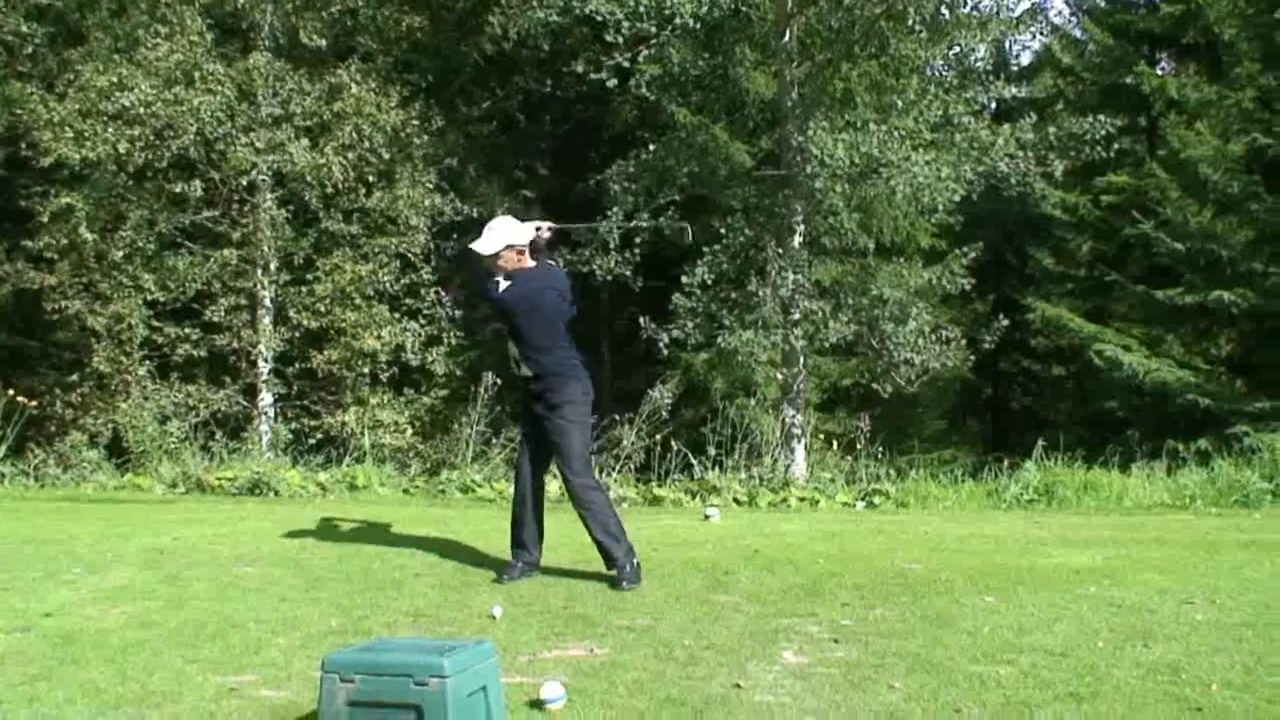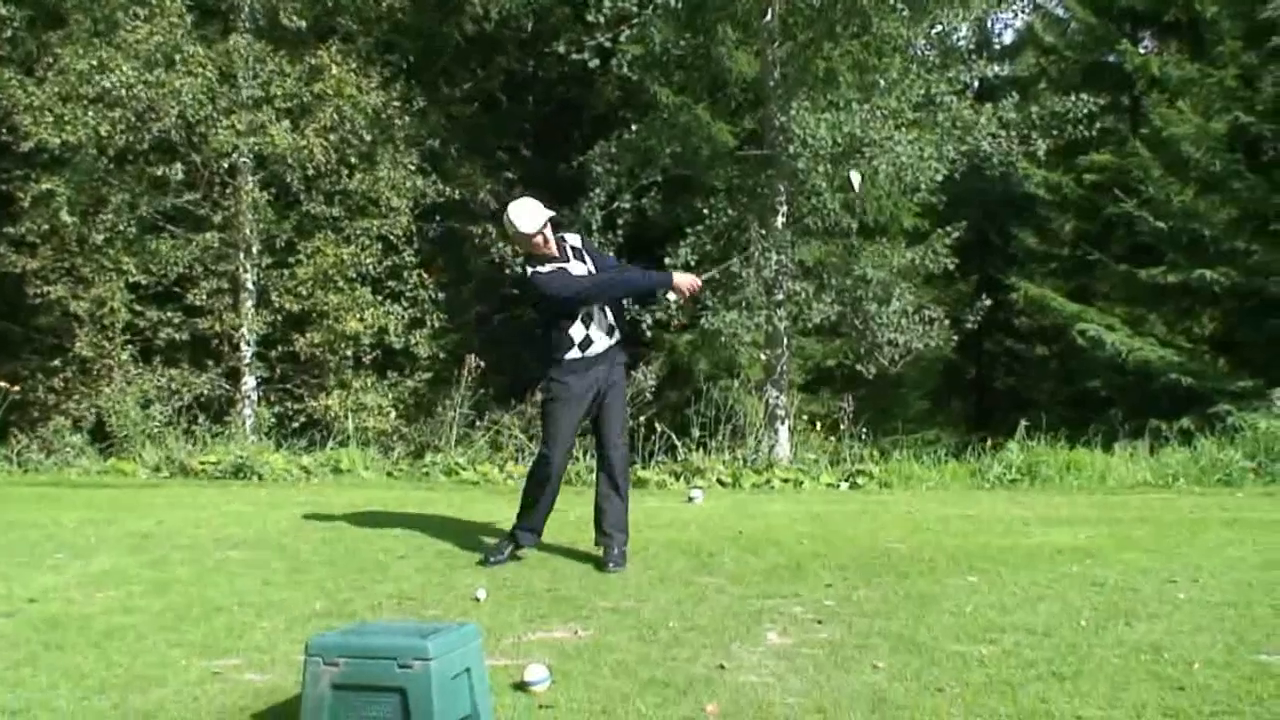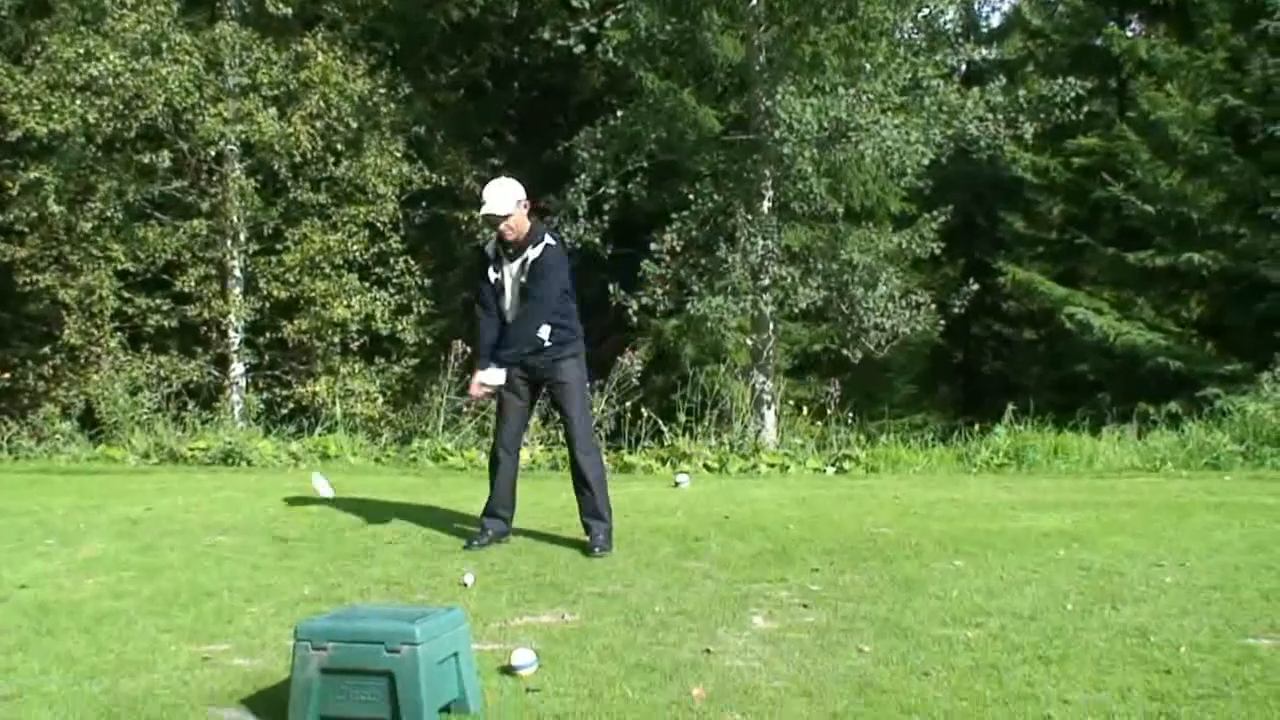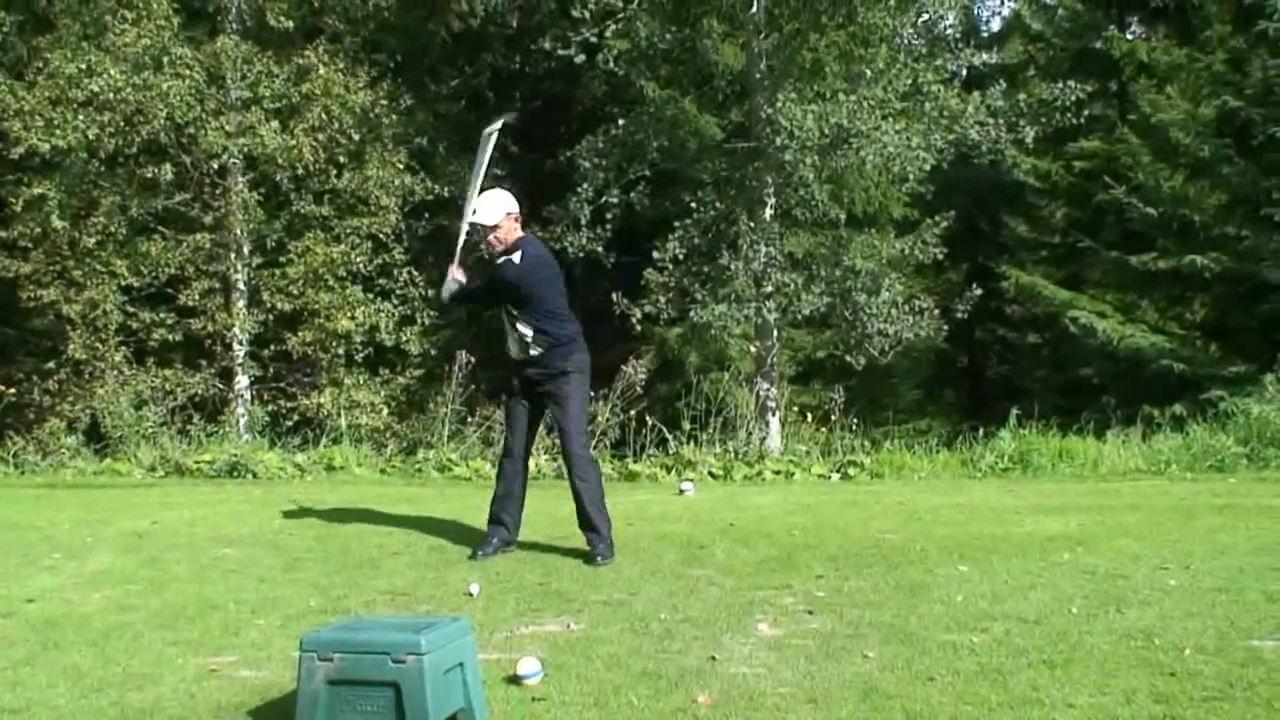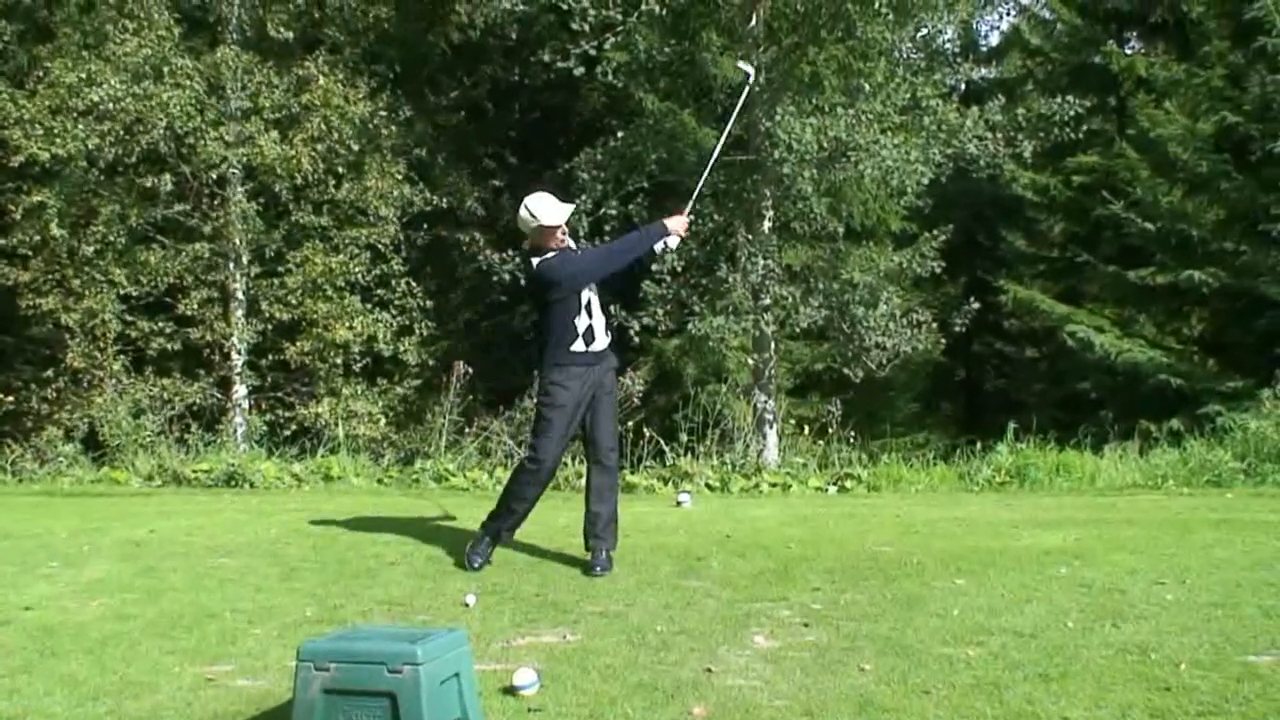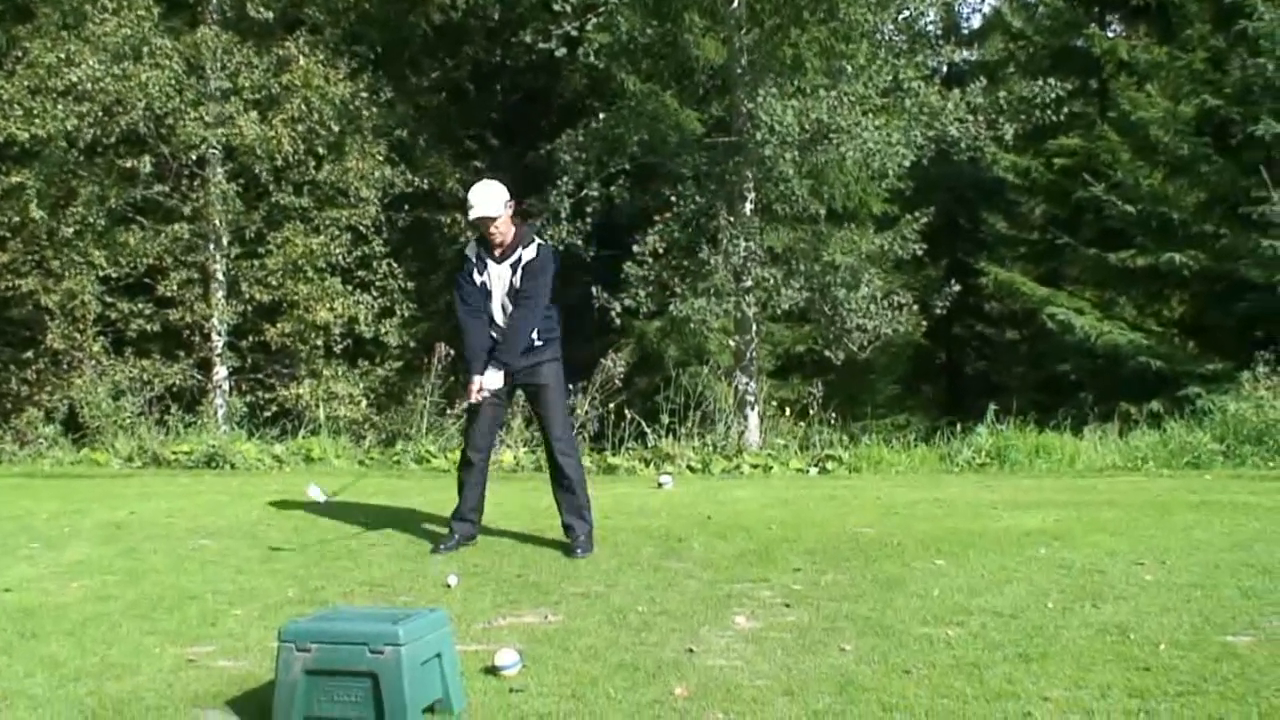
dt=0.7s
person 1, frame 1
left shoulder: (509, 294)
right shoulder: (554, 275)
left elbow: (488, 281)
left wrist: (530, 238)
left hip: (564, 394)
right hip: (541, 392)
left knee: (579, 480)
right knee: (527, 475)
left ankle: (624, 561)
right ankle: (525, 556)
person 1, frame 2
left shoulder: (575, 244)
right shoulder: (539, 278)
left elbow: (618, 275)
right elbow: (599, 289)
left wrist: (664, 282)
right wrist: (666, 280)
left hip: (609, 361)
right hip: (569, 373)
left knee: (614, 452)
right knee: (552, 456)
left ankle: (613, 541)
right ankle: (522, 536)
person 1, frame 3
left shoulder: (548, 254)
right shoulder: (492, 252)
left elbow: (532, 316)
right elbow: (489, 312)
left wrist: (498, 366)
right wrist: (484, 364)
left hip: (562, 355)
right hip: (519, 360)
left knee: (580, 439)
right knee: (504, 440)
left ankle: (599, 527)
right ankle: (497, 521)
person 1, frame 4
left shoulder: (519, 267)
right shoulder: (523, 252)
left elbow: (483, 295)
left wrist: (455, 289)
right wrist: (461, 285)
left hip: (563, 365)
right hip: (528, 367)
left knee: (575, 450)
right knee: (514, 451)
left ankle: (599, 537)
right ankle: (502, 530)
person 1, frame 5
left shoulder: (567, 248)
right shoulder: (547, 268)
left elbow: (610, 256)
right elbow: (606, 258)
left wrist: (660, 239)
right wrist: (662, 228)
left hip: (601, 363)
right hip: (564, 372)
left knee: (604, 455)
right knee: (543, 457)
left ankle: (600, 546)
right ankle: (492, 533)
person 1, frame 6
left shoulder: (537, 254)
right shoulder: (472, 258)
left elbow: (524, 318)
right elbow: (471, 318)
left wrist: (498, 370)
right wrist: (476, 371)
left hip: (538, 356)
right hip: (491, 361)
left knee: (560, 441)
right knee: (477, 442)
left ankle: (579, 528)
right ankle: (465, 524)
